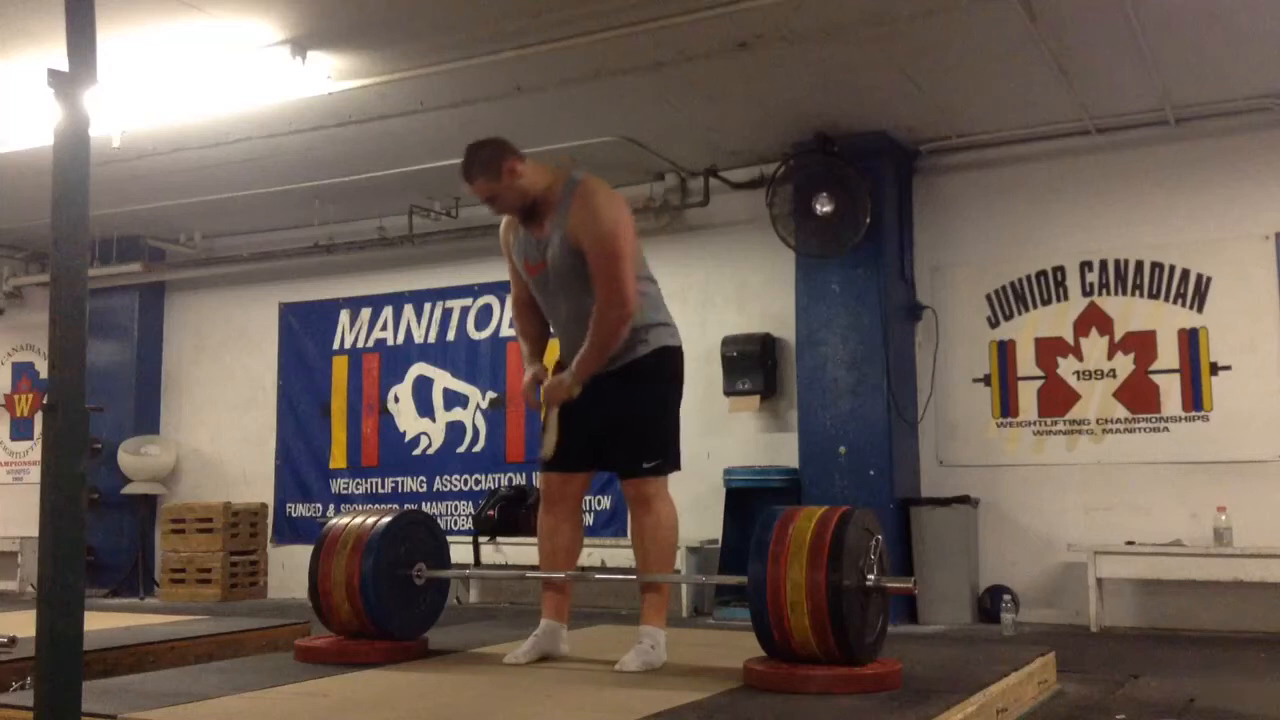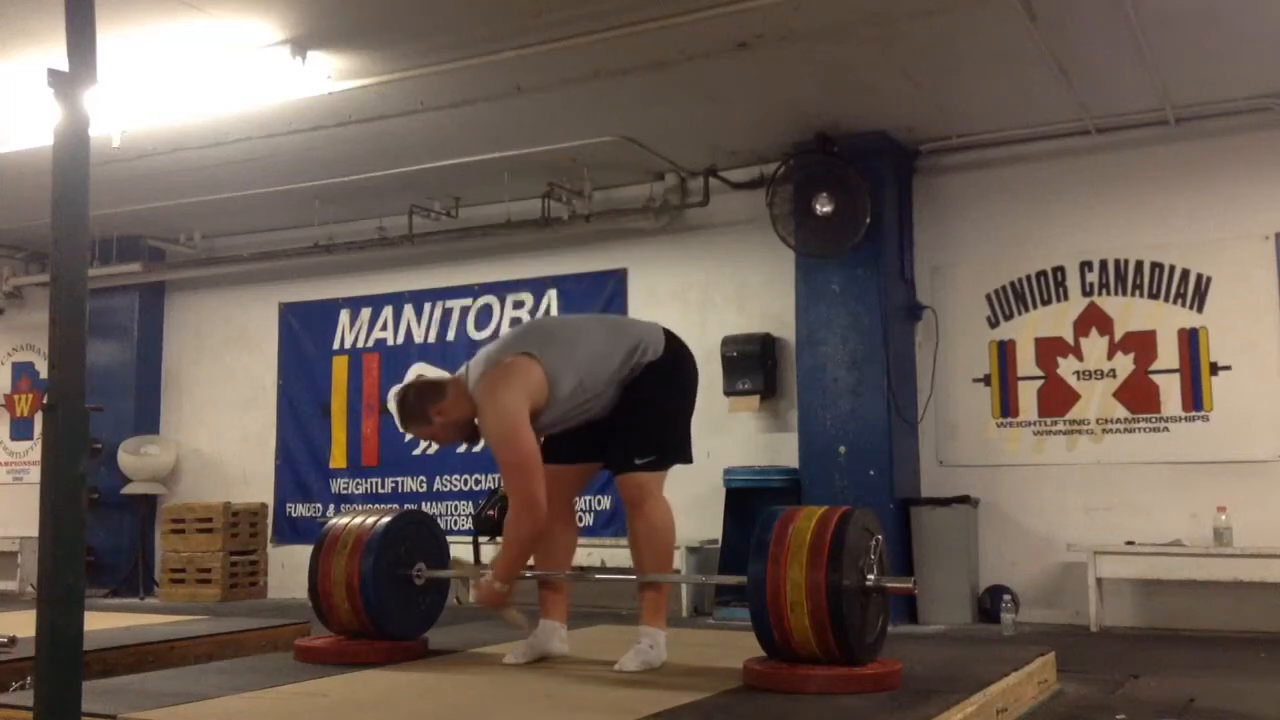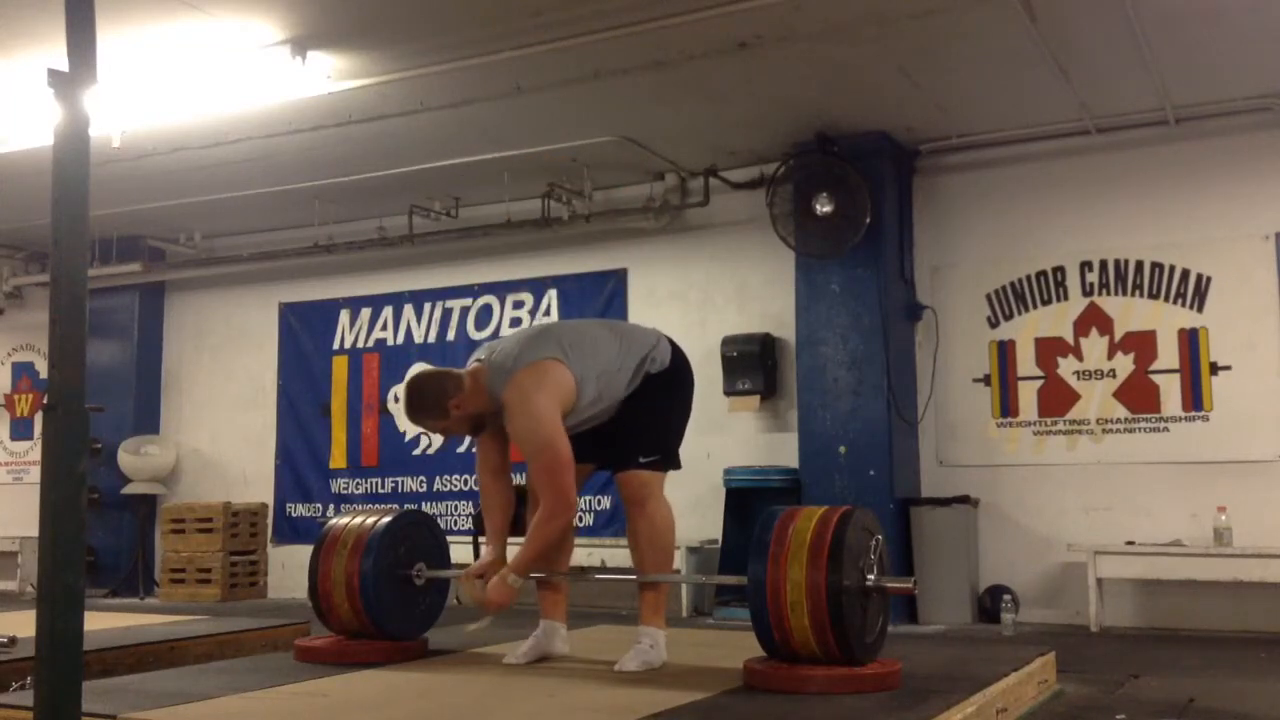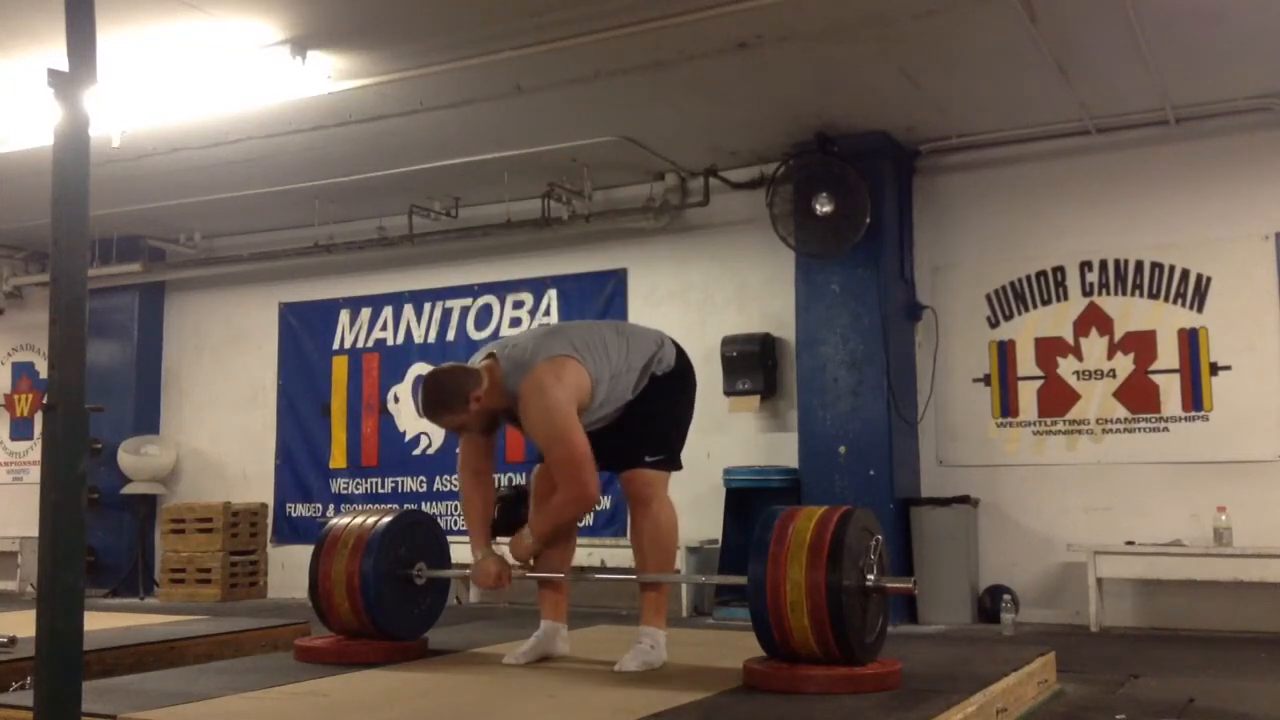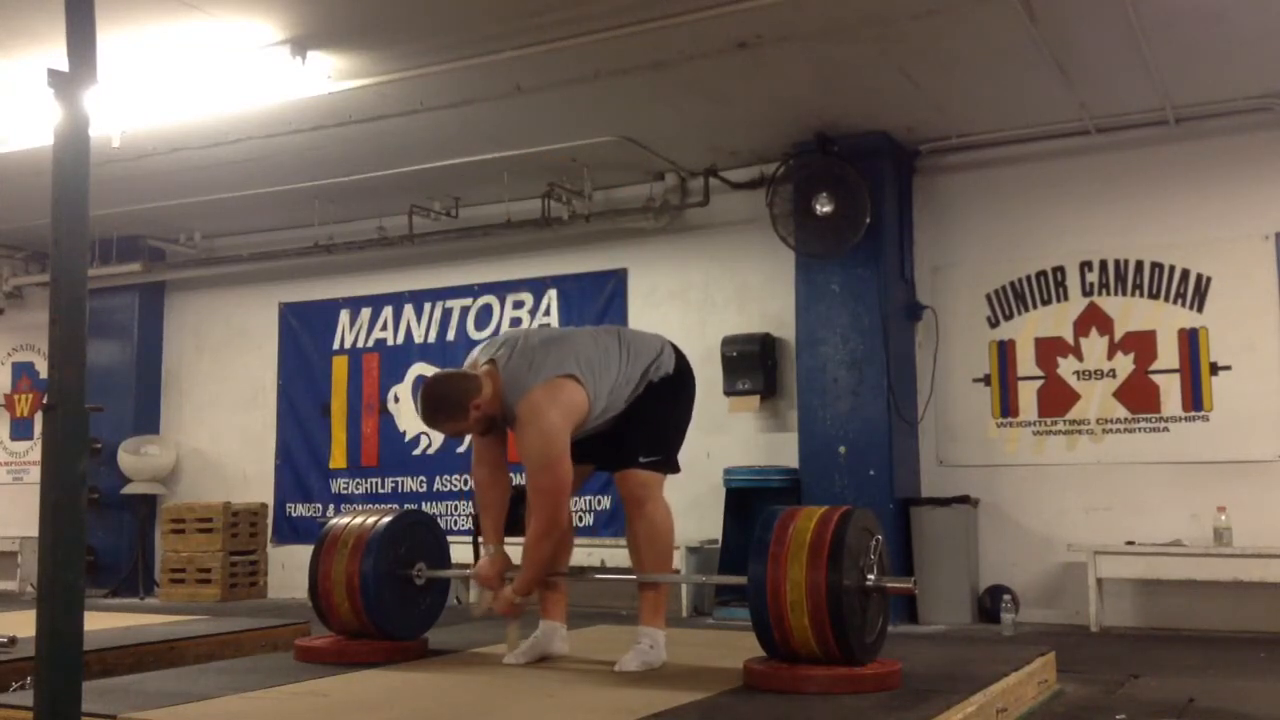
dt=1s
person 1, frame 1
left shoulder: (592, 206)
right shoulder: (513, 229)
left elbow: (620, 304)
right elbow: (524, 301)
left wrist: (574, 377)
right wrist: (534, 361)
left hip: (643, 360)
right hip: (578, 372)
left knee: (643, 489)
right knee: (557, 492)
left ankle: (652, 633)
right ankle: (552, 628)
person 1, frame 2
left shoulder: (496, 402)
right shoulder: (479, 382)
left elbow: (528, 507)
left wrist: (499, 580)
right wrist: (508, 565)
left hip: (656, 367)
right hip: (604, 388)
left knee: (637, 489)
right knee: (551, 491)
left ankle: (652, 635)
right ankle: (551, 629)
person 1, frame 3
left shoulder: (525, 399)
right shoulder: (477, 380)
left elbow: (562, 506)
right elbow: (492, 473)
left wrist: (511, 577)
right wrist: (494, 551)
left hip: (655, 375)
right hip: (603, 387)
left knee: (638, 489)
right knee: (544, 489)
left ankle: (652, 635)
right ankle: (552, 630)
person 1, frame 4
left shoulder: (542, 397)
right shoulder: (476, 381)
left elbow: (583, 492)
right elbow: (474, 473)
left wrist: (530, 537)
right wrist: (482, 553)
left hip: (658, 376)
right hip: (606, 391)
left knee: (643, 487)
right knee: (543, 488)
left ankle: (653, 635)
right ankle: (552, 630)
person 1, frame 5
left shoulder: (540, 414)
right shoulder: (475, 375)
left elbow: (551, 518)
right elbow: (488, 468)
left wrist: (517, 592)
right wrist: (492, 549)
left hip: (657, 378)
right hip: (604, 383)
left knee: (637, 488)
right knee: (544, 491)
left ankle: (651, 635)
right ankle: (552, 629)
